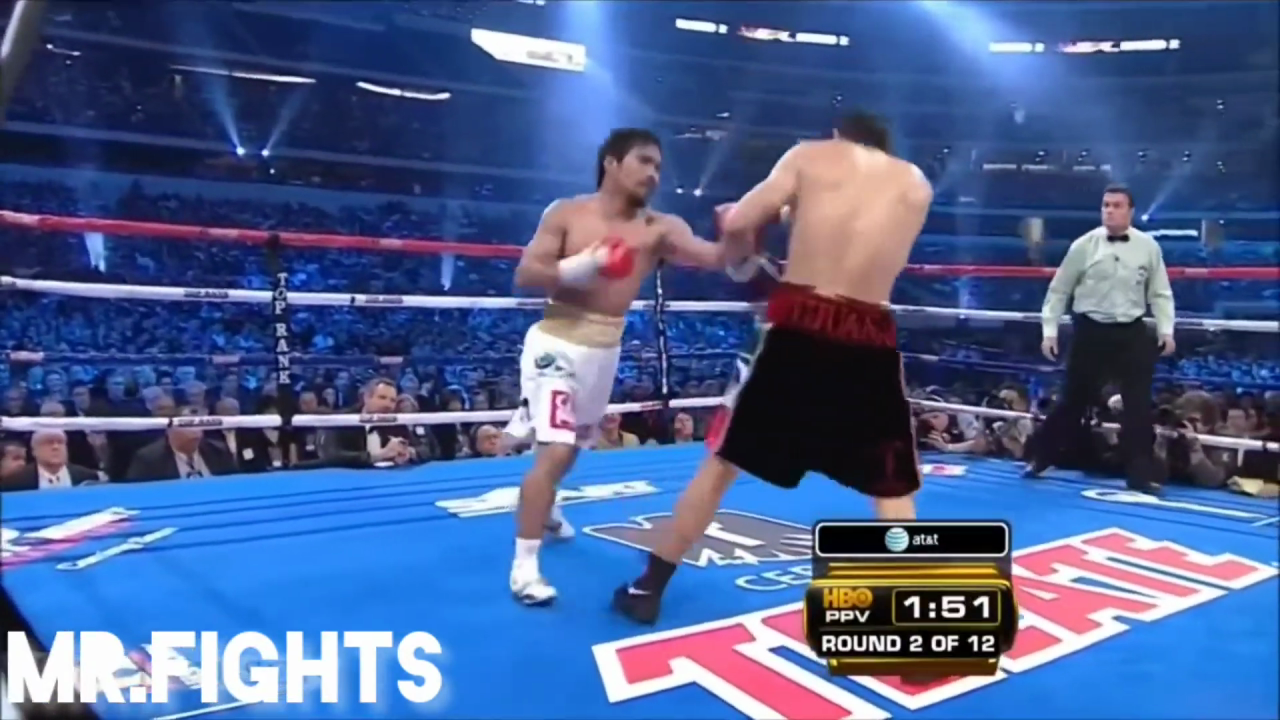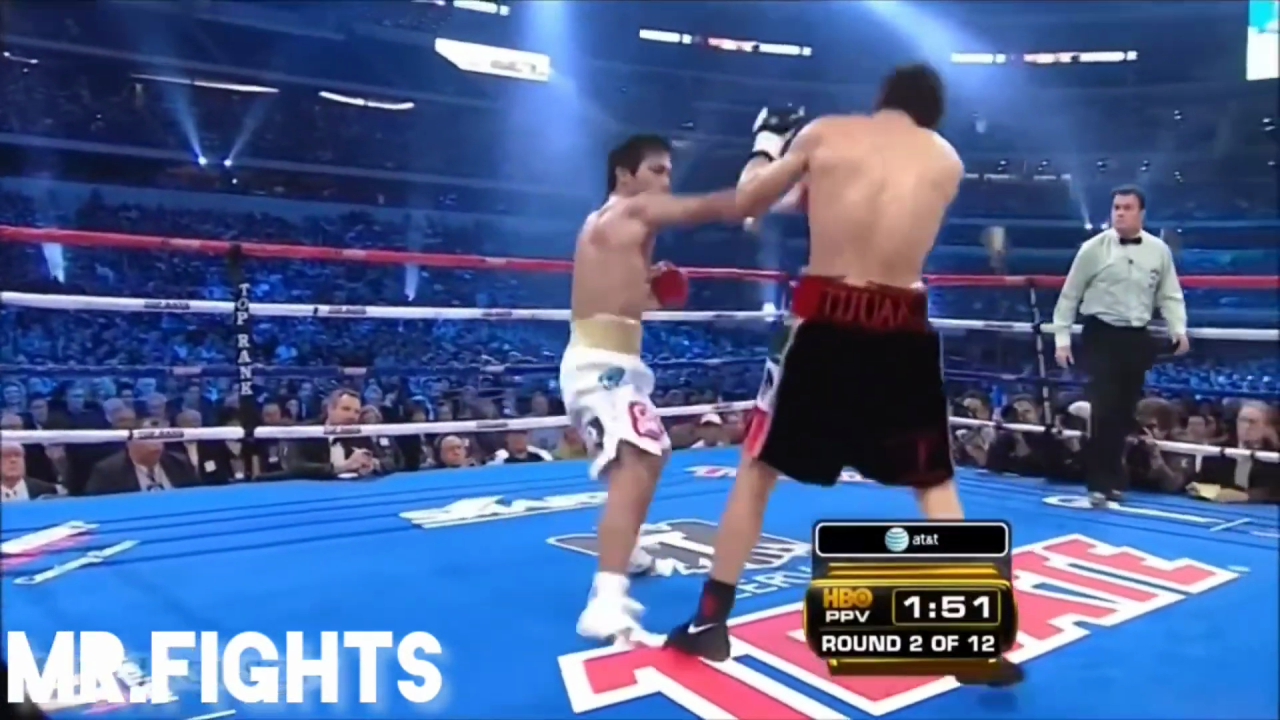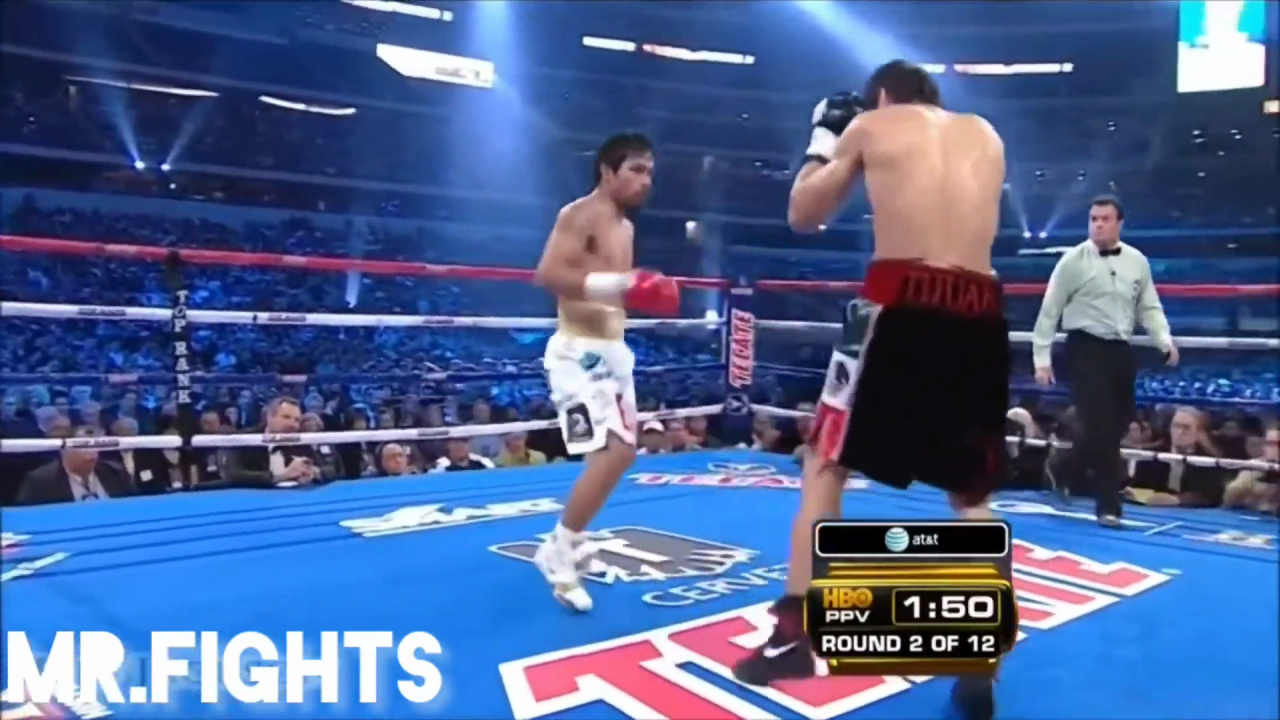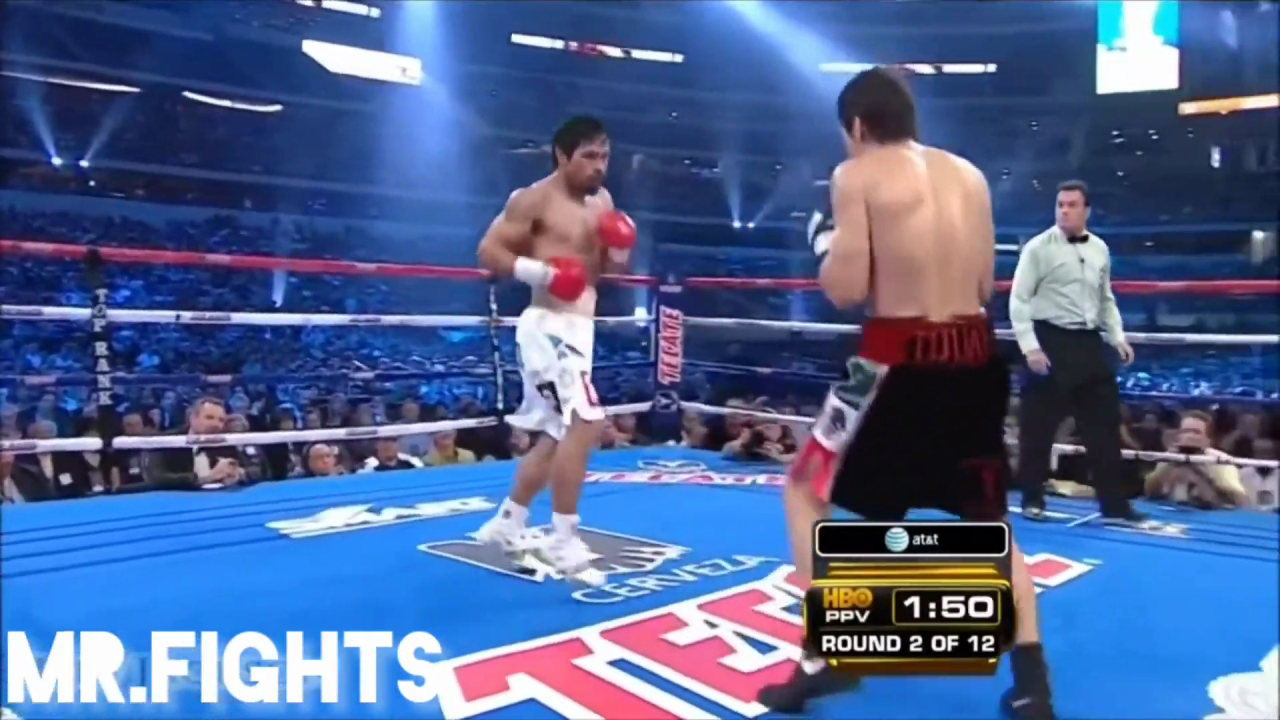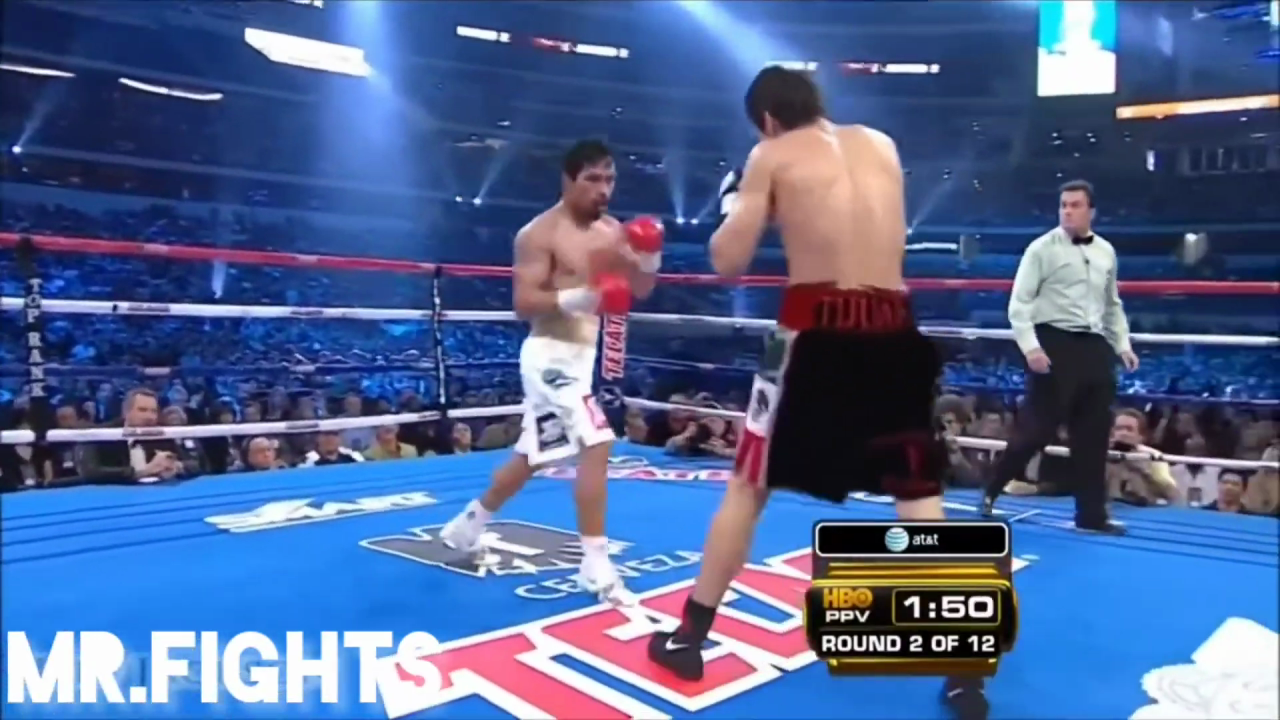
dt=0.3s
person 1, frame 1
left shoulder: (809, 155)
right shoulder: (916, 184)
left elbow: (734, 226)
left wrist: (765, 231)
left hip: (797, 331)
right hip: (870, 343)
left knee: (720, 465)
right knee: (896, 498)
left ankle: (648, 587)
person 1, frame 2
left shoulder: (826, 133)
right shoulder: (947, 160)
left elbow: (747, 202)
left wrist: (767, 141)
left hip: (825, 322)
right hip: (903, 328)
left knee: (757, 469)
right knee: (935, 489)
left ankle: (712, 620)
person 1, frame 3
left shoulder: (871, 126)
right shoulder: (987, 136)
left elbow: (802, 215)
left wrist: (824, 137)
left hip: (900, 306)
right hip: (978, 313)
left knee: (825, 468)
right knee: (973, 499)
left ankle: (793, 634)
right ankle: (977, 665)
person 1, frame 4
left shoulder: (858, 175)
right shoulder: (969, 175)
left elbow: (847, 292)
right elbow: (983, 283)
left wrist: (827, 244)
left hip: (900, 358)
right hip: (974, 359)
left knee: (805, 491)
right knee: (986, 524)
left ankle: (829, 654)
person 1, frame 5
left shoulder: (772, 157)
right shoulder: (881, 146)
left elbow: (728, 263)
left wrist: (733, 203)
left hip: (818, 329)
right hip: (893, 330)
left knee: (748, 487)
right knee: (921, 498)
left ankle: (690, 637)
person 2, frame 1
left shoulder: (659, 228)
right shoulder: (566, 213)
left elbow: (711, 257)
right elbow: (525, 276)
right wrist: (584, 267)
left hip: (603, 354)
right hip: (554, 347)
left knee: (568, 449)
right knee: (554, 452)
left ankle: (543, 510)
right ankle: (525, 566)
person 2, frame 2
left shoulder: (611, 222)
right shoulder: (634, 209)
right elbow: (710, 207)
left wrist: (655, 287)
left hip: (621, 363)
right hip: (599, 364)
left knee: (649, 458)
right knee: (636, 465)
left ankle: (625, 551)
right ankle: (605, 606)
person 2, frame 3
left shoulder: (625, 228)
right shoulder: (581, 214)
right elbow: (550, 274)
left wrist: (645, 293)
right wrist: (612, 286)
left hip: (609, 349)
right hip: (580, 349)
left knee: (617, 449)
right knee: (616, 450)
left ankle: (567, 541)
right ankle: (561, 551)
person 2, frame 4
left shoulder: (600, 201)
right shoulder: (533, 199)
left elbow: (619, 270)
right elbow: (487, 252)
left wrist: (621, 247)
right wrist: (537, 273)
left hip: (577, 330)
right hip: (550, 328)
left knee: (555, 436)
right knee: (584, 427)
left ankle: (506, 523)
right ankle: (565, 539)
person 2, frame 5
left shoulder: (610, 231)
right shoulder: (540, 232)
left elbow: (642, 288)
right elbow: (526, 302)
left wrist: (649, 254)
right wrist: (579, 299)
left hip: (579, 356)
right hip: (553, 356)
left knee: (534, 457)
right knee: (596, 449)
left ankle: (468, 523)
right ankle: (597, 568)
person 3, frame 1
left shoulder: (1148, 246)
right shoulder: (1084, 246)
left elbow: (1160, 293)
right elbow: (1058, 290)
left wrist: (1165, 330)
right wrist: (1049, 331)
left hip: (1131, 333)
right hip: (1091, 331)
left knee: (1139, 405)
right knee: (1073, 400)
left ankle: (1142, 474)
right ankle: (1041, 457)
person 3, frame 2
left shoulder: (1159, 250)
right shoulder: (1094, 248)
left elbow: (1169, 296)
right elbow: (1069, 296)
left wrist: (1179, 329)
right wrist: (1062, 339)
left hip: (1137, 338)
right hip: (1101, 335)
left knee: (1122, 412)
right knee: (1105, 408)
left ankle: (1105, 479)
right ankle: (1098, 483)
person 3, frame 3
left shoulder: (1137, 261)
right shoulder: (1073, 261)
left elbow: (1148, 307)
right elbow: (1049, 312)
left wrist: (1164, 340)
right wrist: (1042, 359)
left hip: (1120, 350)
right hip: (1086, 349)
left knee: (1115, 425)
right knee: (1100, 426)
right ankle: (1109, 504)
person 3, frame 4
left shoulder: (1100, 250)
right shoulder: (1039, 248)
right elbow: (1019, 301)
left wrist: (1118, 337)
right wrist: (1030, 346)
left hip: (1090, 342)
right hip: (1051, 342)
left knee: (1105, 423)
right knee: (1039, 425)
left ankle: (1115, 505)
right ankle: (1032, 497)
person 3, frame 5
left shoulder: (1106, 252)
right shoulder: (1042, 249)
left elbow: (1112, 304)
right elbow: (1020, 302)
left wrist: (1123, 345)
right wrist: (1030, 347)
left hip: (1093, 347)
right hip: (1054, 345)
left knee: (1094, 433)
right knee: (1038, 427)
left ankle: (1092, 514)
right ankle: (993, 489)
